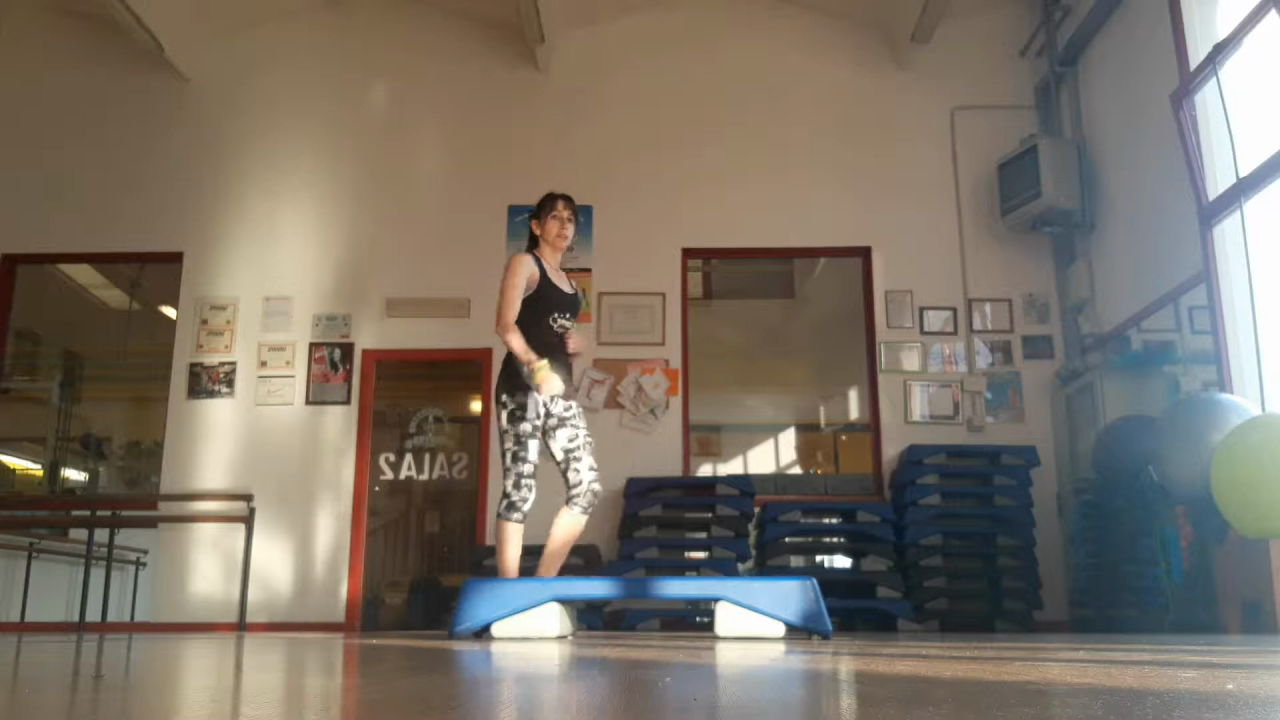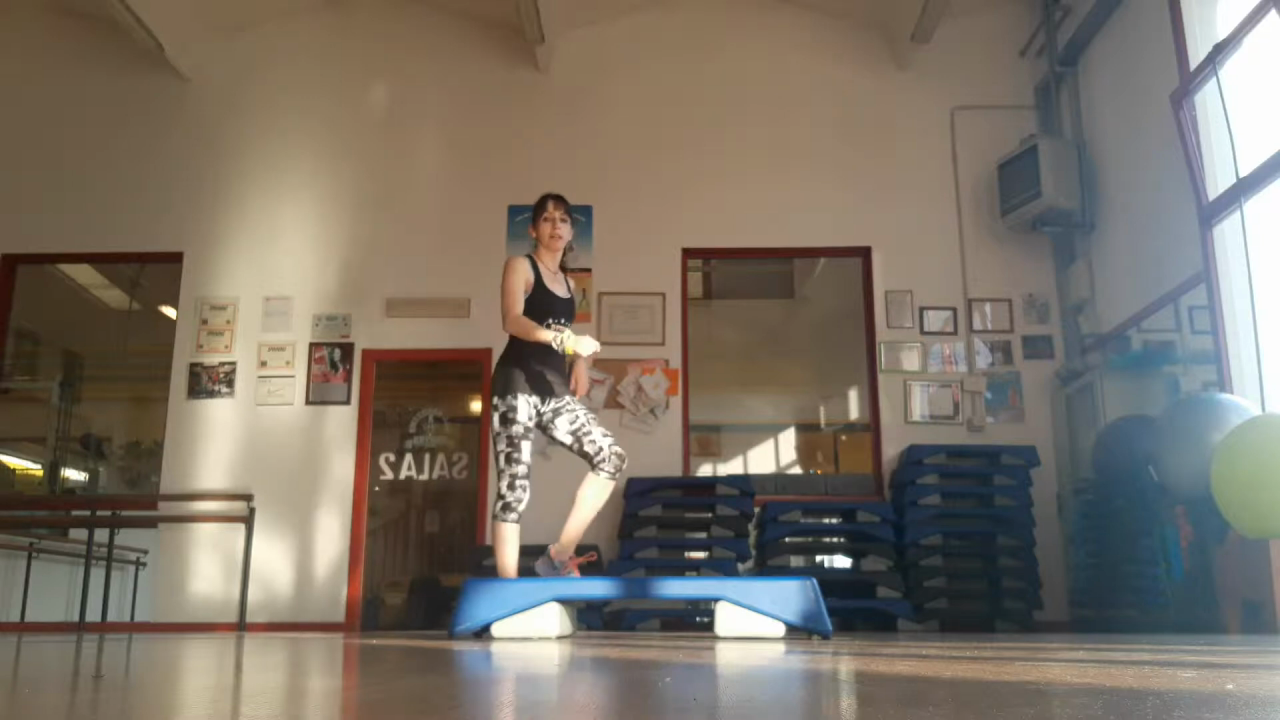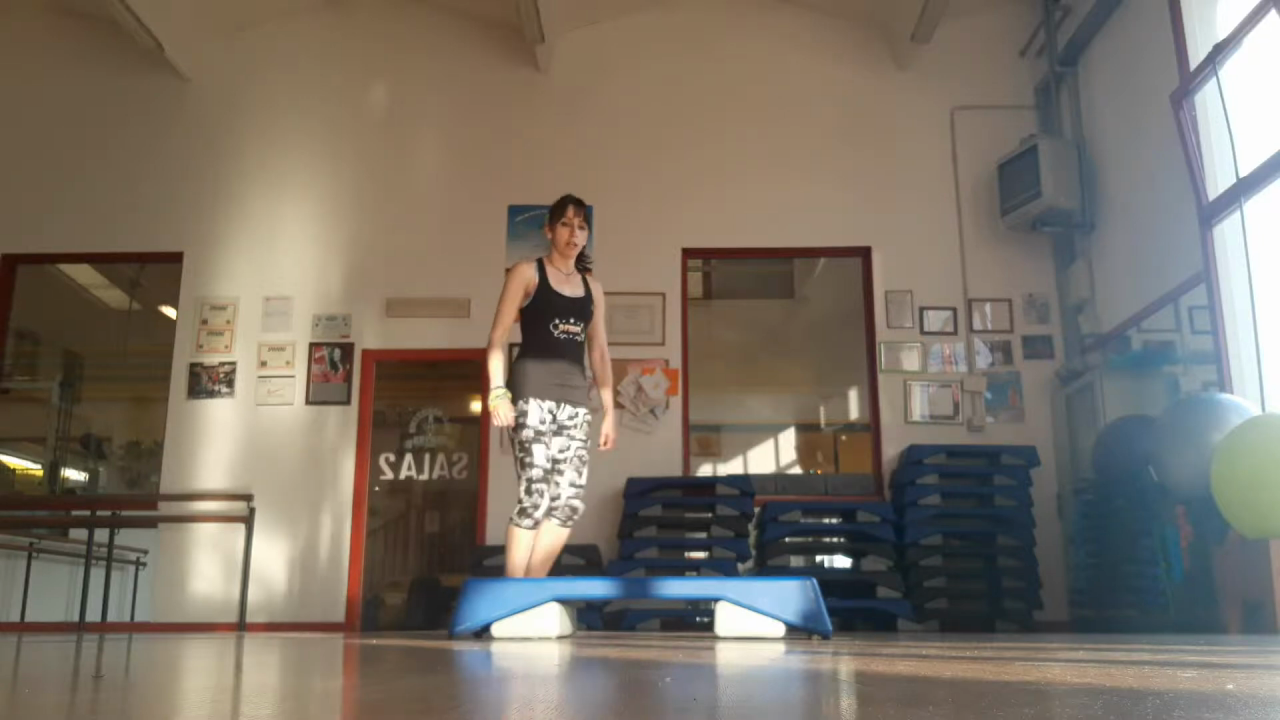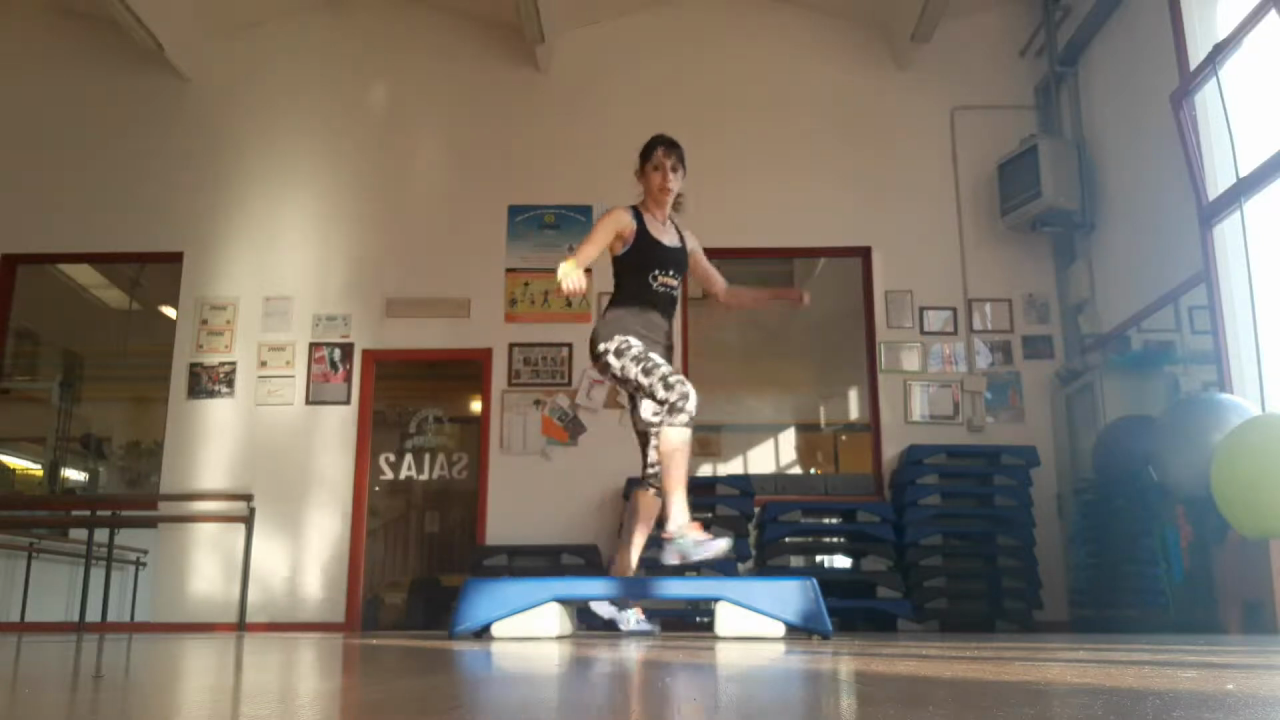
dt=0.7s
person 1, frame 1
left shoulder: (569, 283)
right shoulder: (524, 264)
right elbow: (505, 323)
left wrist: (577, 343)
right wrist: (537, 366)
left hip: (559, 390)
right hip: (524, 385)
left knee: (586, 486)
right knee: (520, 488)
left ankle: (543, 583)
person 1, frame 2
left shoulder: (567, 283)
right shoulder: (520, 266)
right elbow: (512, 321)
left wrist: (577, 361)
right wrist: (565, 339)
left hip: (554, 391)
right hip: (518, 384)
left knee: (611, 458)
right knee: (514, 489)
left ankle: (558, 556)
person 1, frame 3
left shoulder: (592, 288)
right shoulder: (527, 273)
left elbow: (599, 352)
right elbow: (497, 339)
left wrist: (608, 410)
right wrist: (498, 391)
left hip: (574, 397)
right hip: (531, 392)
left knee: (569, 503)
right knee: (533, 495)
person 1, frame 4
left shoulder: (684, 238)
right shoulder: (622, 219)
left elbow: (723, 292)
right elbow: (574, 263)
left wrist: (777, 294)
right wrist: (569, 271)
left hip: (657, 347)
right hip: (619, 336)
left knee: (659, 469)
right knee: (682, 396)
right ankle: (679, 528)
